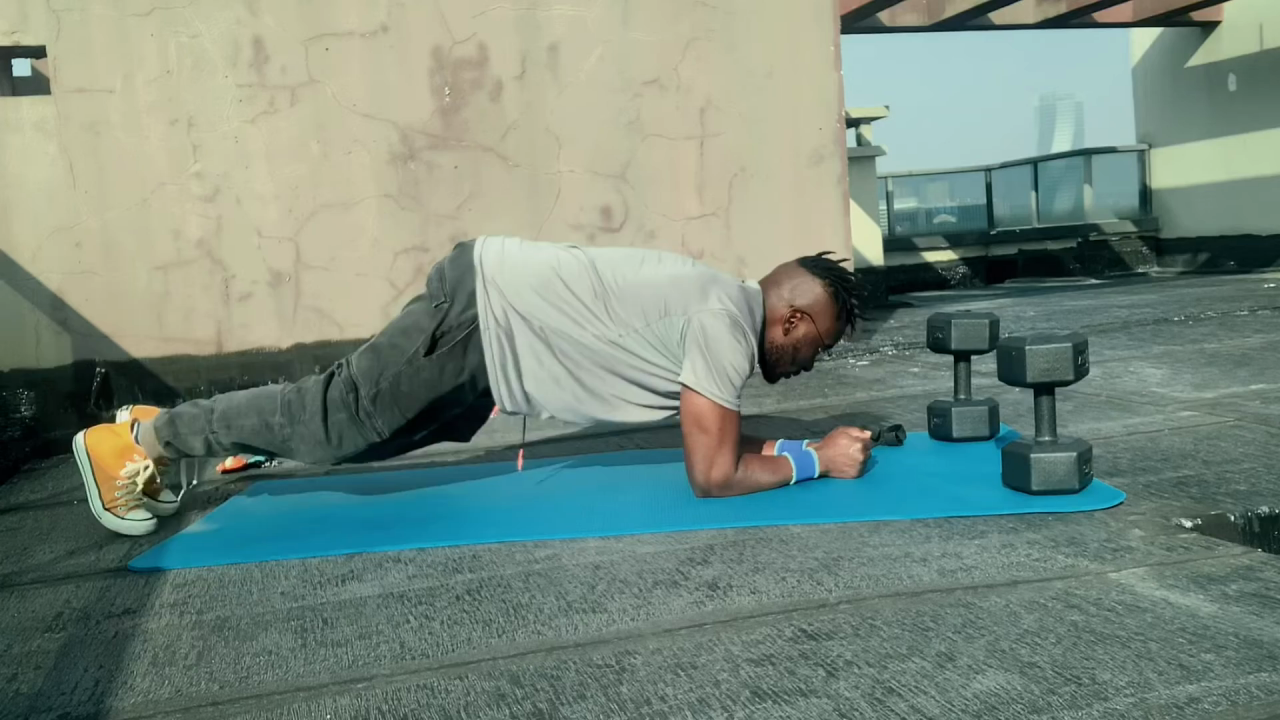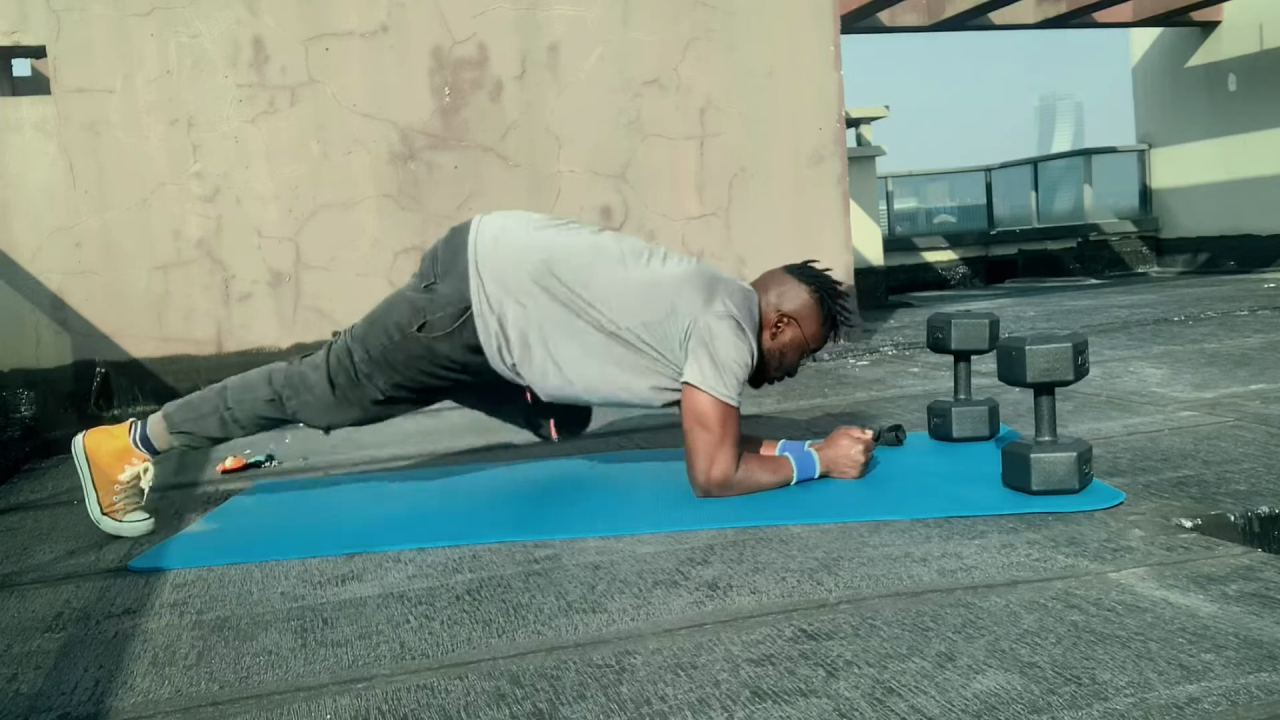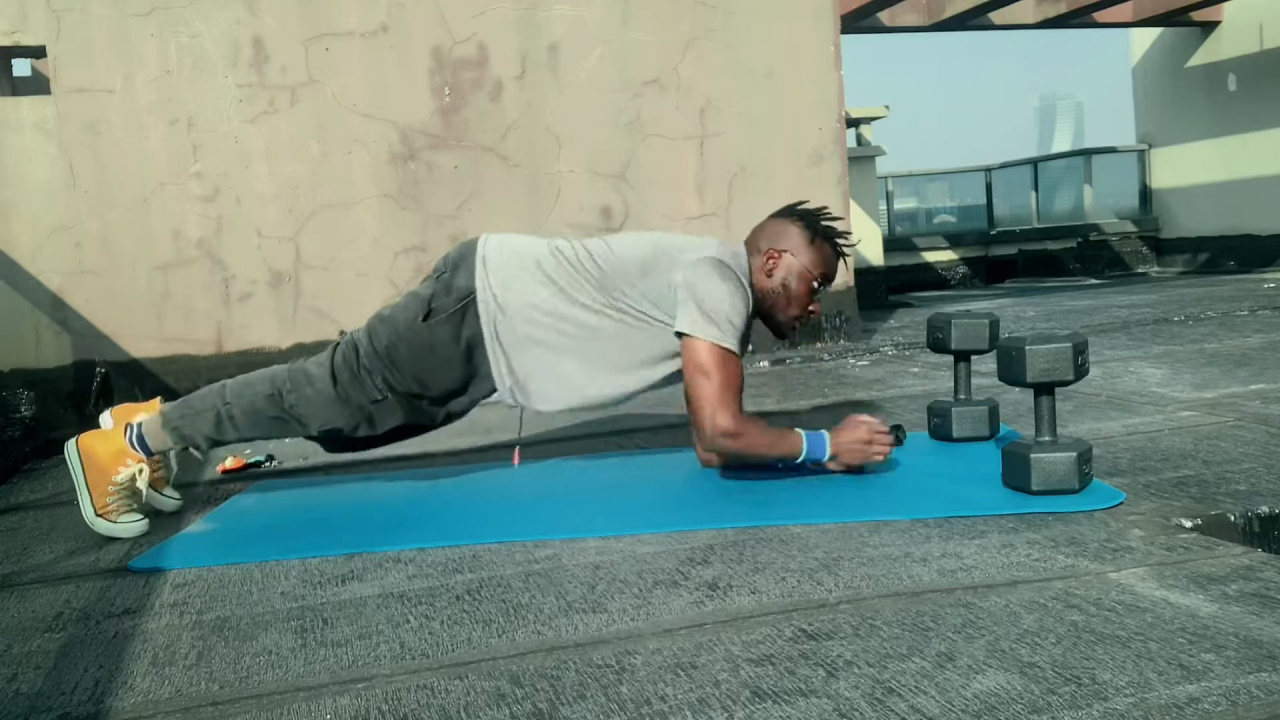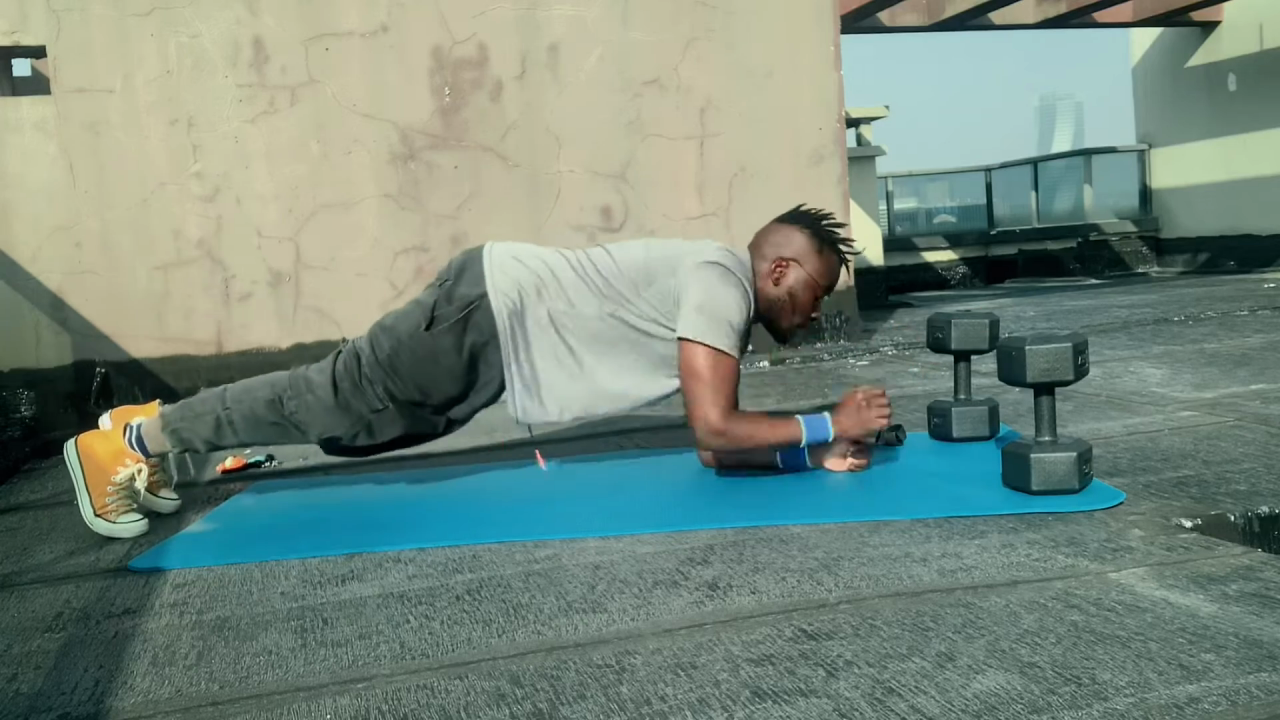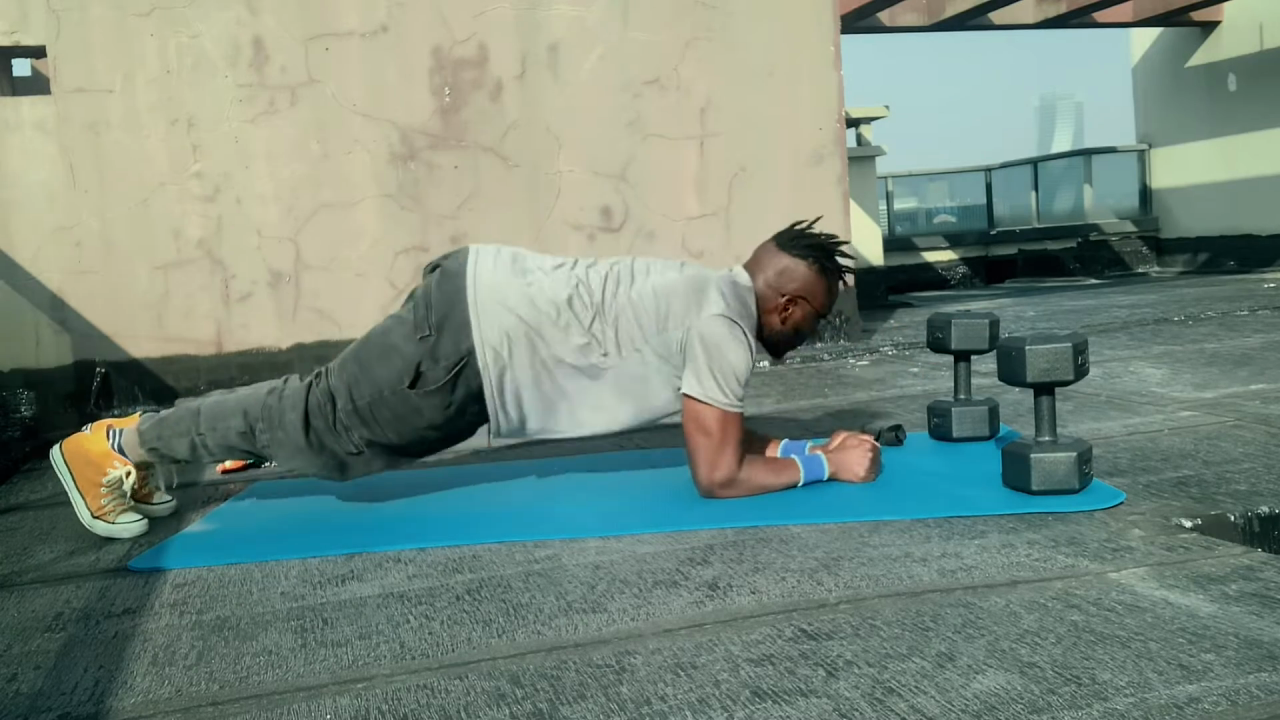
dt=0.4s
person 1, frame 1
left shoulder: (721, 307)
right shoulder: (728, 323)
left elbow: (713, 439)
right elbow: (712, 475)
left wrist: (798, 444)
right wrist: (813, 460)
left hip: (500, 308)
right hip: (480, 310)
left knee: (353, 424)
right knee: (333, 420)
left ankle: (171, 428)
right ankle: (131, 439)
person 1, frame 2
left shoulder: (716, 306)
right shoulder: (727, 327)
left elbow: (714, 436)
right elbow: (713, 475)
left wrist: (789, 445)
right wrist: (814, 460)
left hip: (502, 271)
right hip: (477, 290)
left knee: (560, 418)
right knee: (335, 387)
right ankle: (128, 443)
person 1, frame 3
left shoulder: (693, 322)
right shoulder: (708, 278)
left elbow: (708, 435)
right elbow: (719, 430)
left wrist: (798, 455)
right wrist: (829, 445)
left hip: (480, 351)
right hip: (476, 304)
left knee: (353, 421)
right knee: (325, 395)
left ankle: (152, 430)
right ankle: (127, 438)
person 1, frame 4
left shoulder: (720, 304)
right shoulder: (717, 282)
left elbow: (714, 429)
right elbow: (715, 431)
left wrist: (811, 444)
right wrist: (827, 428)
left hip: (499, 328)
right hip: (487, 311)
left knee: (349, 417)
right knee: (334, 402)
left ankle: (156, 425)
right ankle: (131, 438)
person 1, frame 5
left shoulder: (713, 286)
right shoulder: (724, 330)
left elbow: (705, 412)
right elbow: (717, 475)
left wrist: (785, 443)
right wrist: (821, 462)
left hip: (477, 293)
right hip: (470, 339)
left knee: (325, 408)
right knee: (318, 425)
left ankle: (141, 435)
right ankle: (109, 445)
